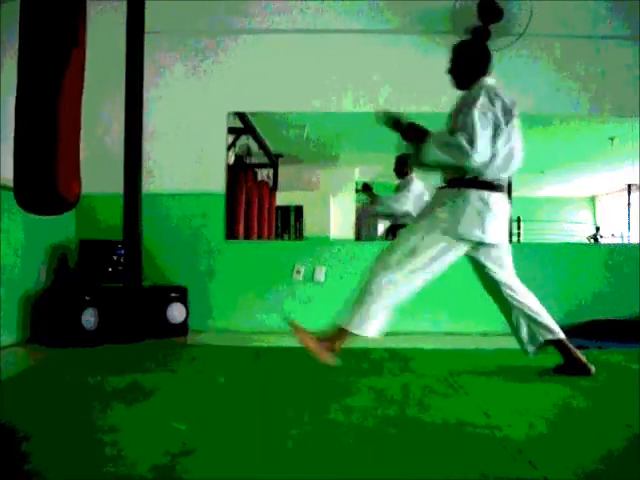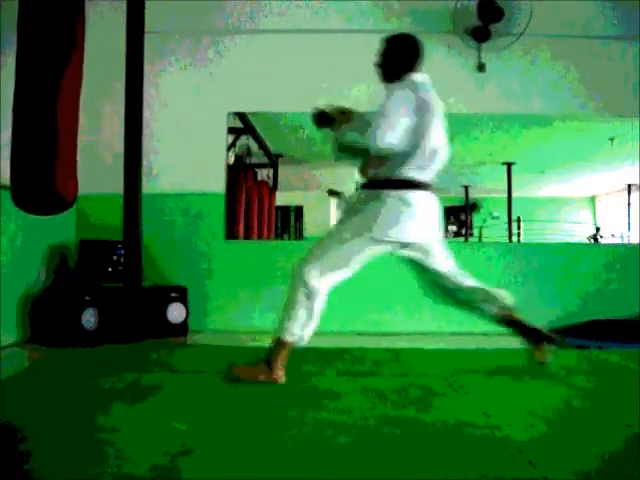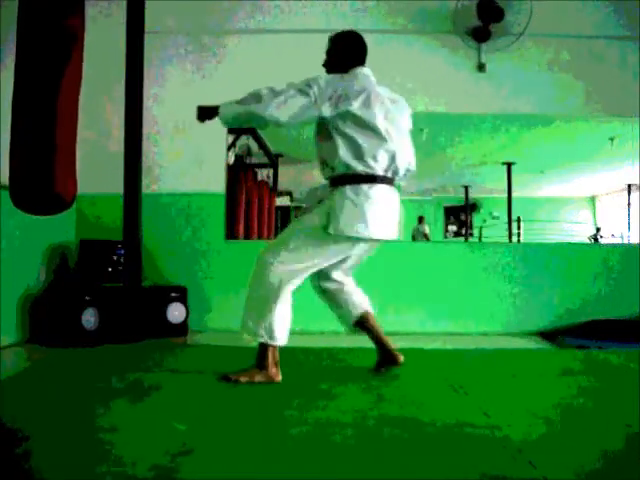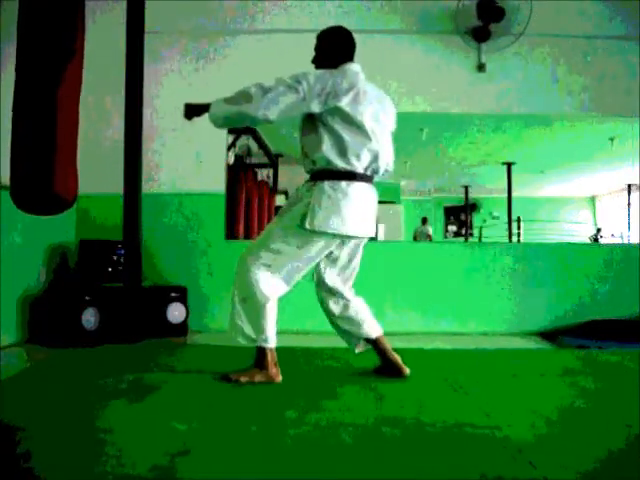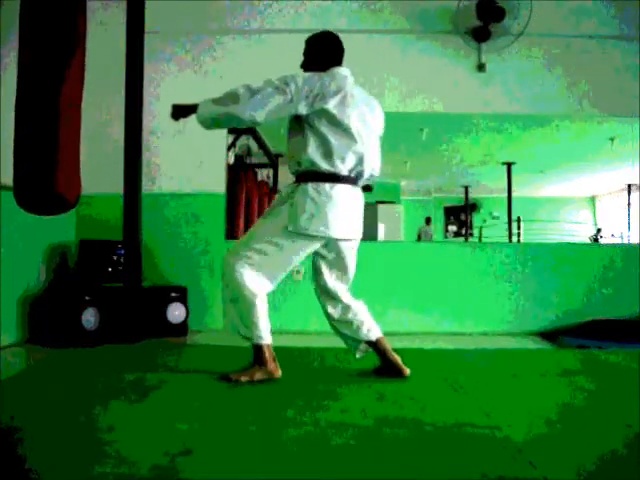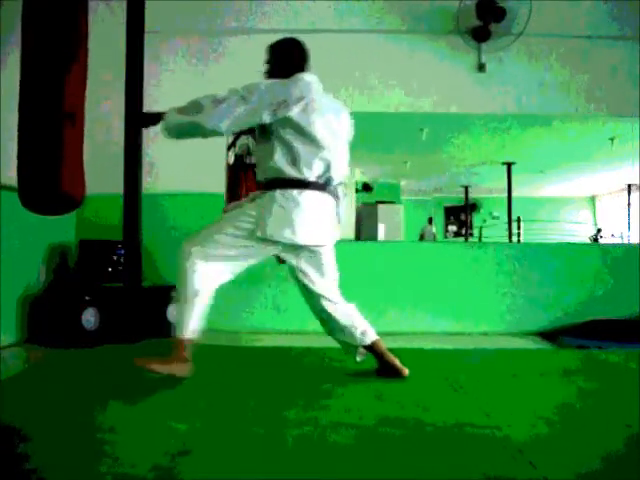
dt=0.2s
person 1, frame 1
left shoulder: (482, 98)
right shoulder: (492, 101)
left elbow: (469, 152)
right elbow: (473, 150)
left wrist: (421, 145)
right wrist: (417, 134)
left hip: (465, 205)
right hip: (489, 208)
left knee: (395, 267)
right knee: (506, 287)
left ankle: (331, 343)
right ankle: (573, 356)
person 1, frame 2
left shoulder: (404, 94)
right shoulder: (426, 98)
left elbow: (378, 139)
left wrist: (340, 126)
right wrist: (344, 121)
left hip: (390, 205)
right hip: (421, 207)
left knee: (313, 270)
right knee: (452, 279)
left ankle: (273, 364)
right ankle: (530, 332)
person 1, frame 3
left shoulder: (337, 87)
right shoulder: (395, 101)
left elbow: (274, 104)
right elbow: (407, 164)
left wrist: (219, 110)
left hip: (351, 201)
right hip: (383, 201)
left knee: (275, 267)
right knee: (328, 274)
left ankle: (267, 365)
right ankle: (386, 348)
person 1, frame 4
left shoulder: (327, 81)
right shoulder: (379, 98)
left elbow: (263, 102)
right elbow: (385, 162)
left wrist: (208, 108)
left hip: (329, 197)
right hip: (362, 200)
left knee: (257, 266)
right knee: (336, 289)
left ankle: (266, 364)
right ankle: (392, 360)
person 1, frame 5
left shoulder: (316, 84)
right shoulder: (369, 102)
left elbow: (253, 102)
right elbow: (371, 167)
left wrist: (196, 108)
left hip: (315, 198)
right hip: (348, 202)
left knee: (243, 264)
right knee: (335, 291)
left ankle: (266, 361)
right ankle: (392, 361)
person 1, frame 6
left shoulder: (278, 91)
right shoulder: (336, 108)
left elbow: (217, 112)
right elbow: (338, 172)
left wrist: (162, 117)
left hip: (281, 205)
right hip: (319, 208)
left knee: (198, 256)
right knee: (324, 295)
left ankle: (179, 354)
right ankle: (389, 362)
